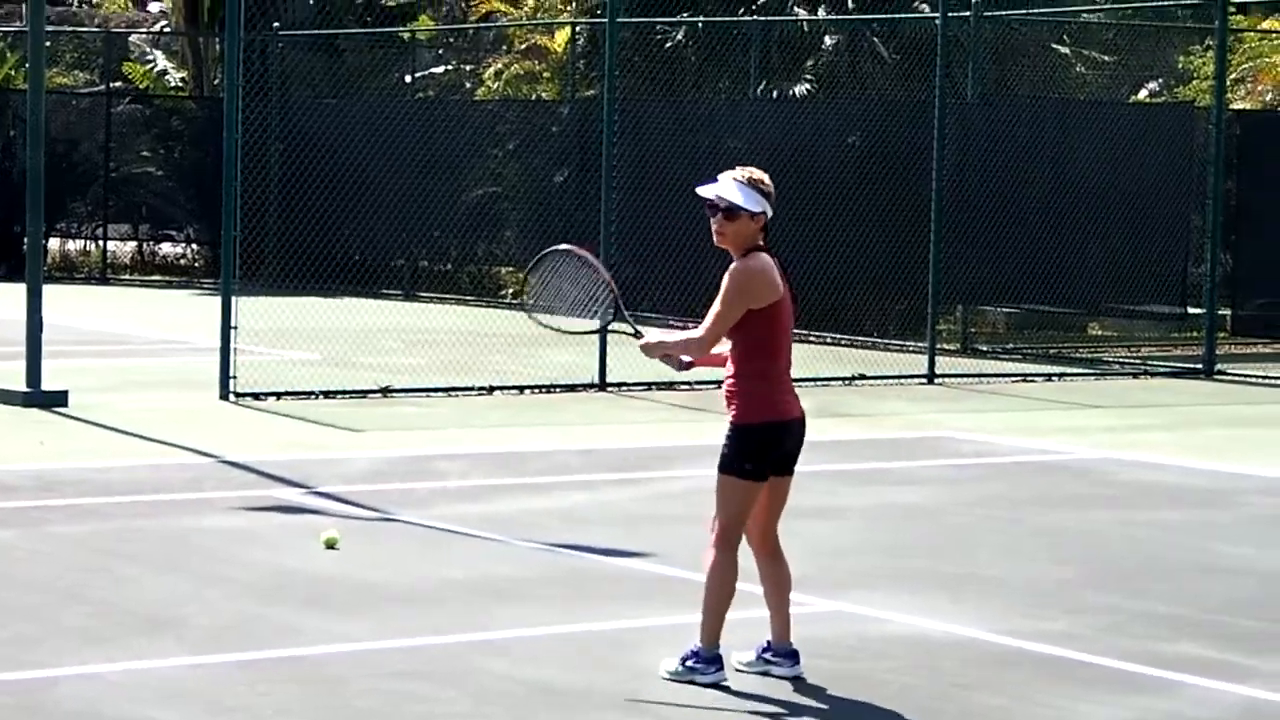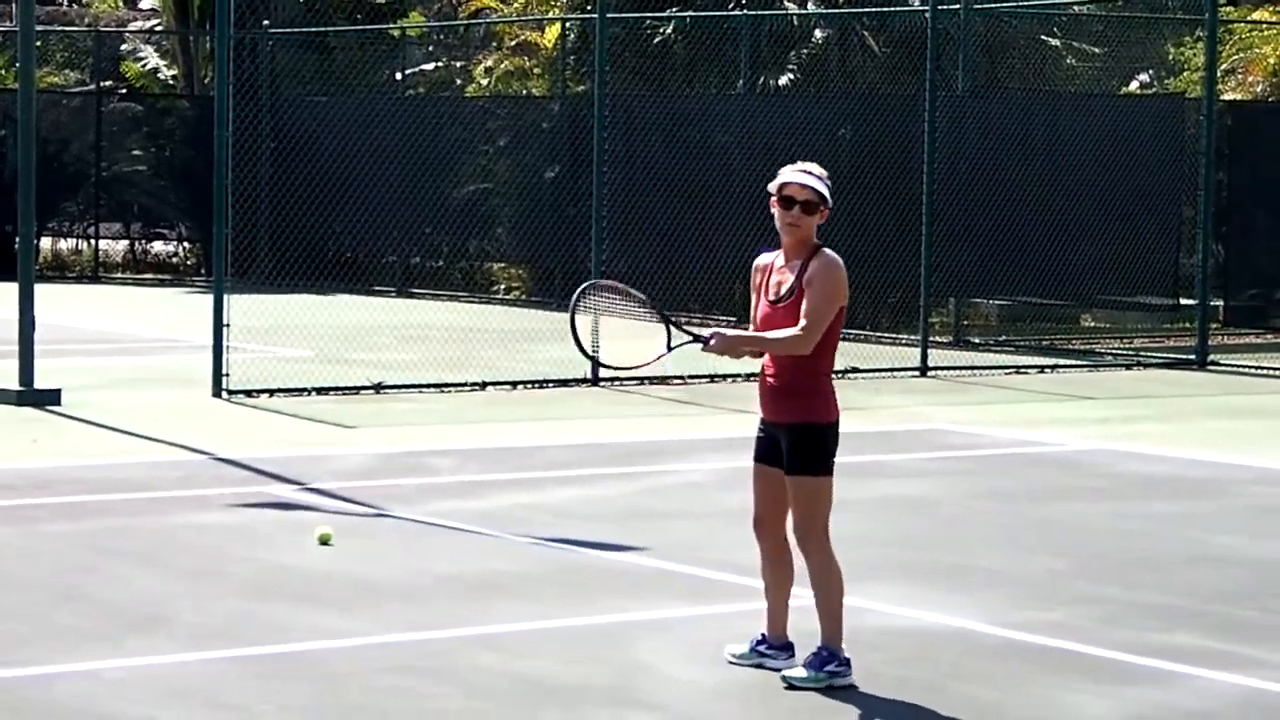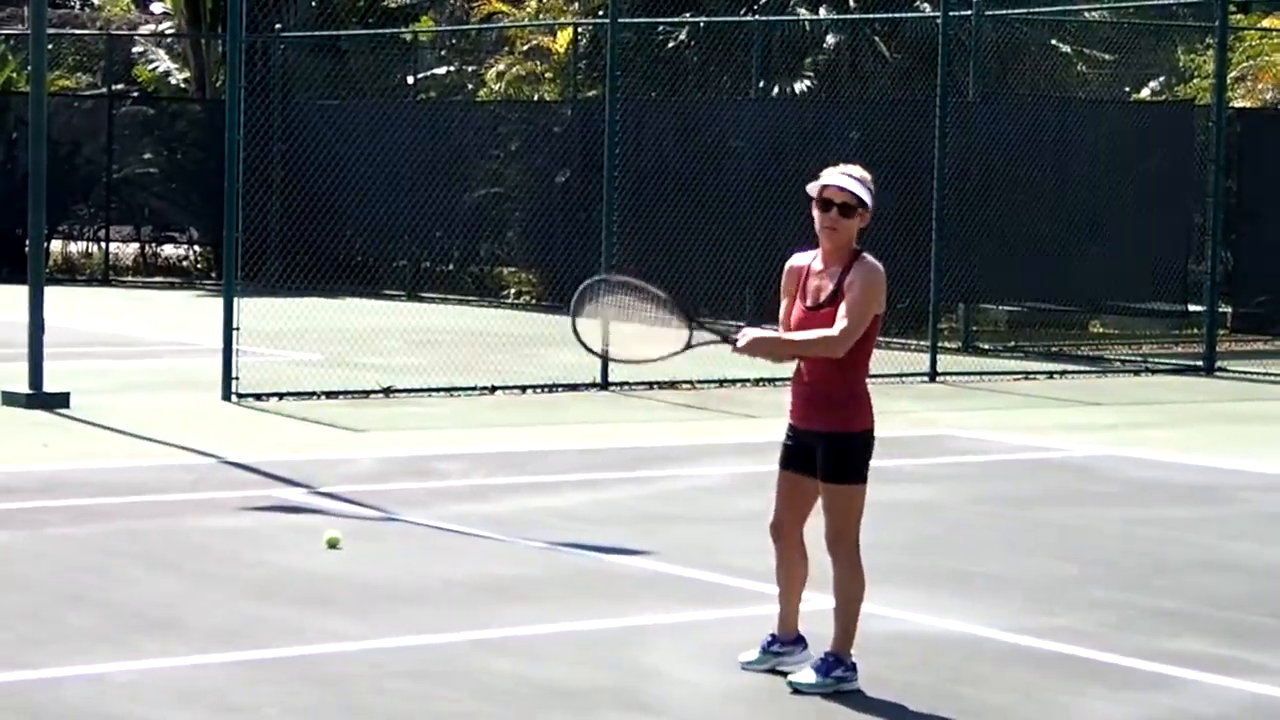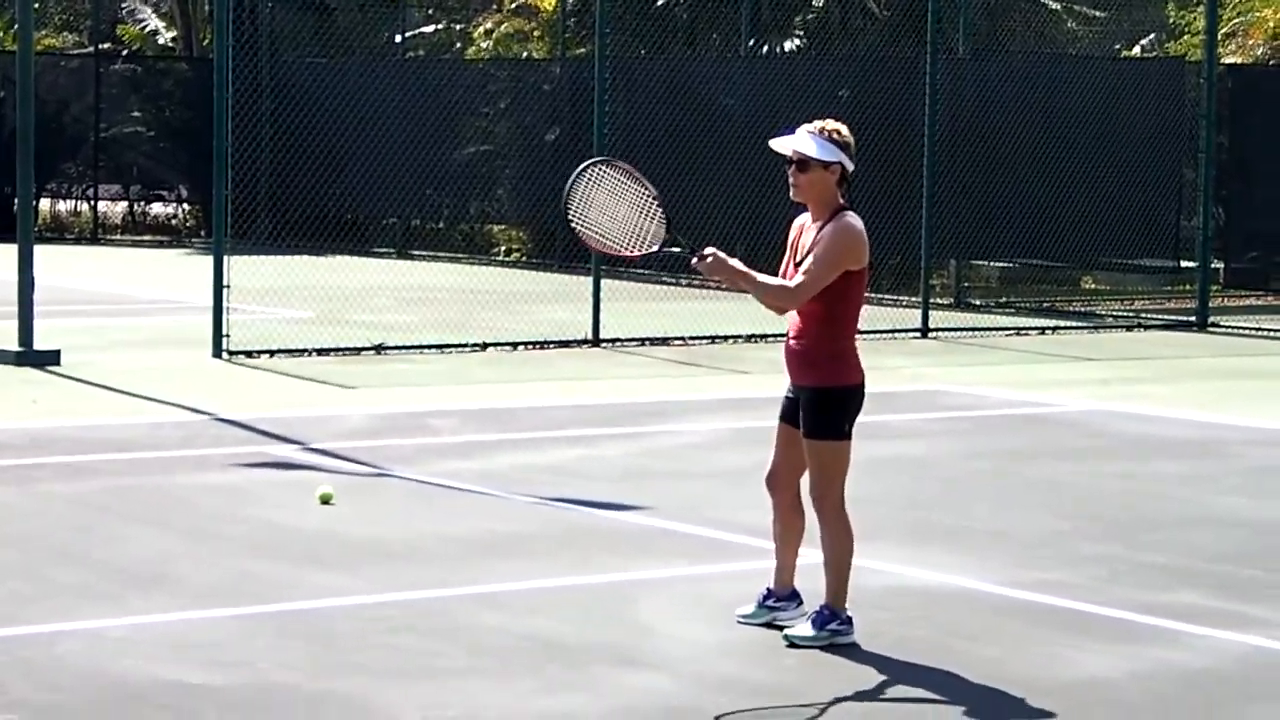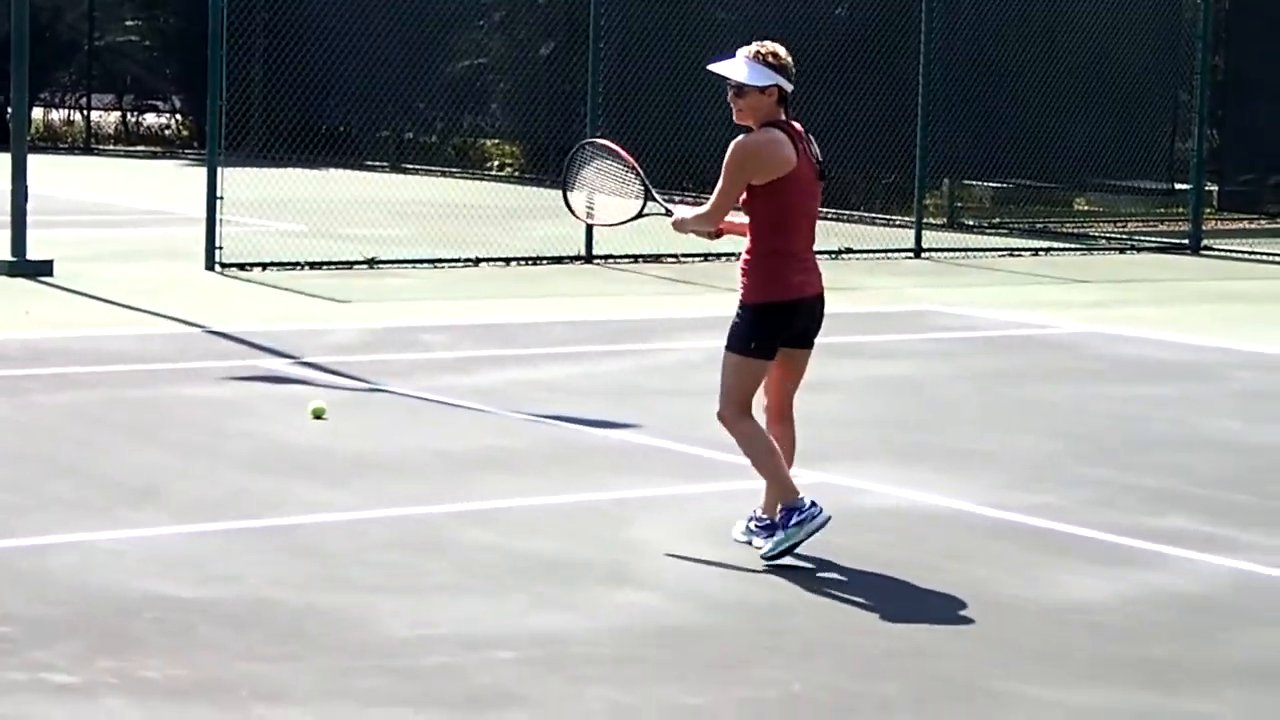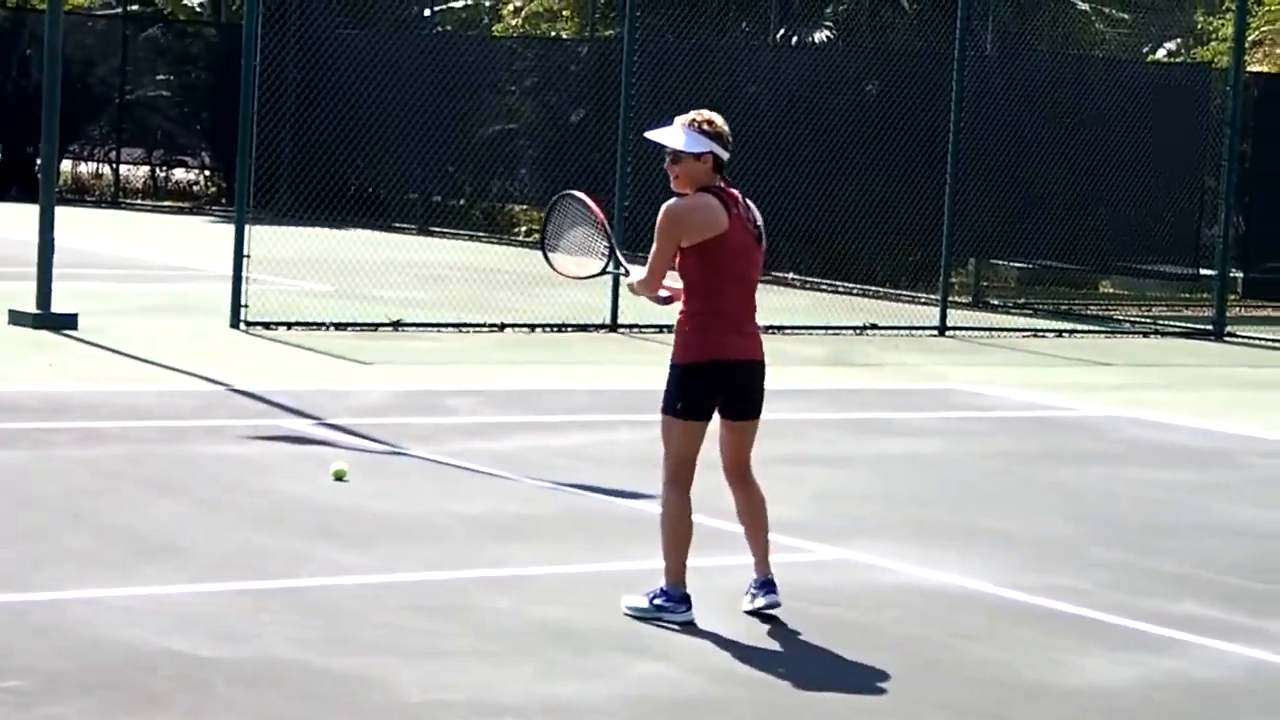
dt=0.7s
person 1, frame 1
left shoulder: (751, 269)
right shoulder: (753, 268)
left elbow: (708, 336)
left wrist: (663, 342)
right wrist: (692, 356)
left hip: (760, 422)
right hip: (778, 419)
left knee: (724, 537)
right knee: (762, 536)
left ankle: (705, 655)
right ankle: (781, 648)
person 1, frame 2
left shoulder: (826, 266)
right shoulder: (763, 266)
left elbow: (806, 338)
left wrist: (743, 338)
right wrist: (734, 343)
left hip: (811, 419)
right hip: (774, 417)
left knee: (811, 538)
right knee: (767, 528)
left ankle: (833, 656)
right ankle: (775, 640)
person 1, frame 3
left shoulder: (866, 273)
right shoulder: (796, 267)
left elbow: (838, 342)
left wrist: (770, 342)
right wrist: (767, 342)
left hip: (845, 427)
right hip: (803, 423)
left knee: (841, 542)
right knee: (783, 530)
left ankle: (841, 662)
right ankle: (787, 638)
person 1, frame 4
left shoulder: (845, 231)
right shoulder: (802, 225)
left elbow: (793, 294)
right elbow: (783, 299)
left wrist: (733, 268)
right wrist: (737, 275)
left hip: (832, 383)
right hip: (804, 379)
left knee: (826, 499)
right knee: (780, 483)
left ankle: (835, 615)
right ankle: (783, 593)
person 1, frame 5
left shoulder: (750, 146)
right shoulder: (802, 141)
left elbow: (710, 217)
left wrist: (685, 220)
right wrist: (730, 225)
left hip: (769, 297)
right hip: (807, 295)
left knee: (732, 411)
right knee: (778, 409)
left ankle: (796, 506)
right ankle: (772, 518)
person 1, frame 6
left shoulder: (680, 211)
right shoulder: (747, 211)
left elbow: (649, 282)
left wrist: (637, 282)
left hip: (699, 359)
right hip: (747, 358)
left knee: (676, 480)
right knee: (739, 472)
left ankle: (673, 595)
right ankle: (763, 581)
